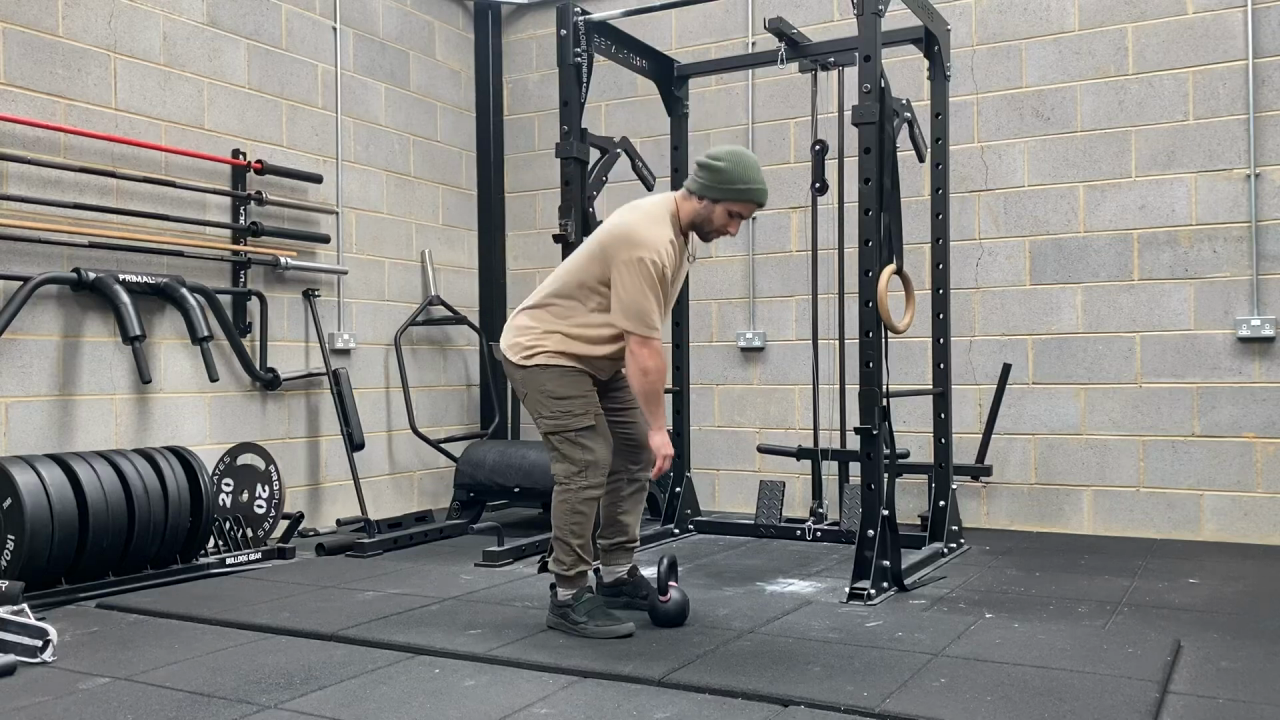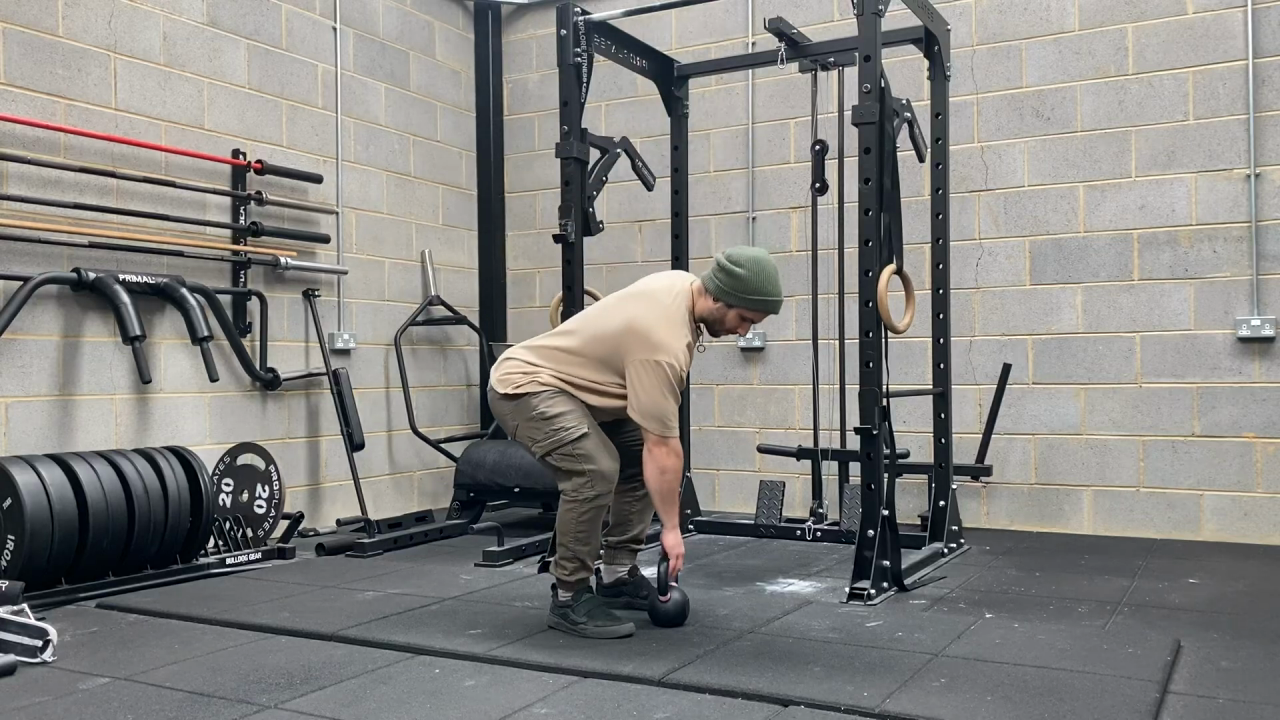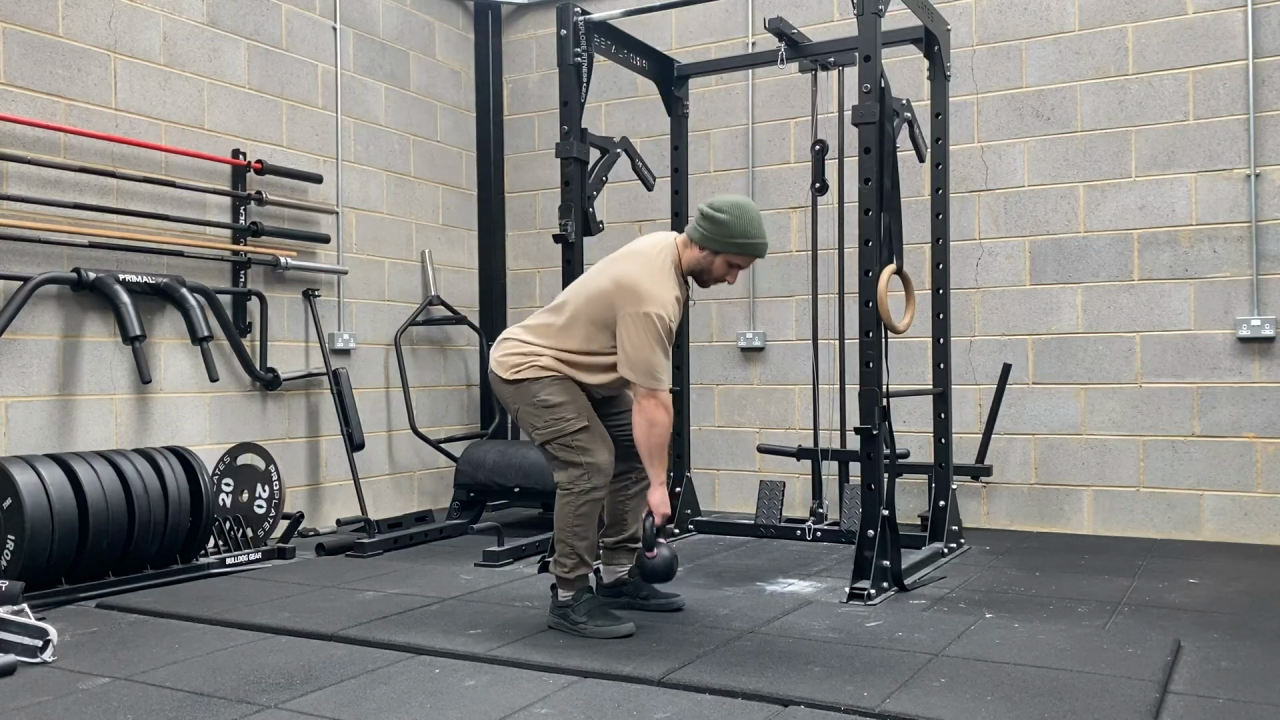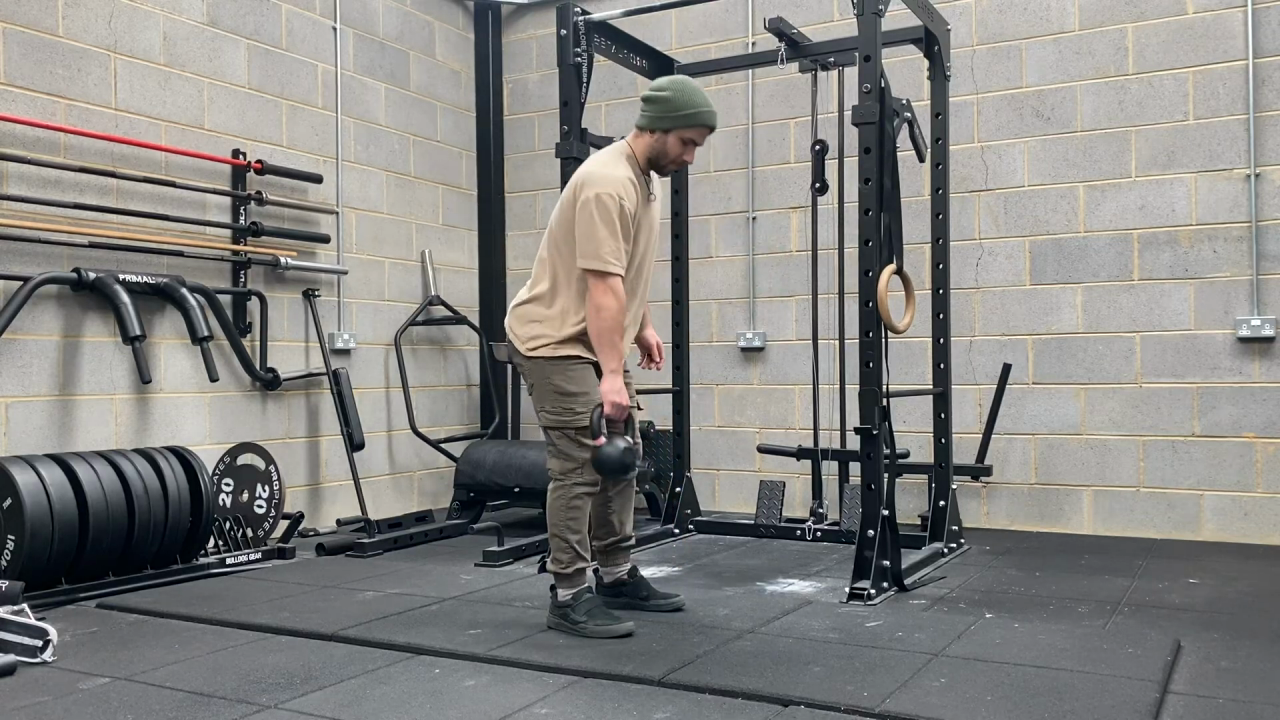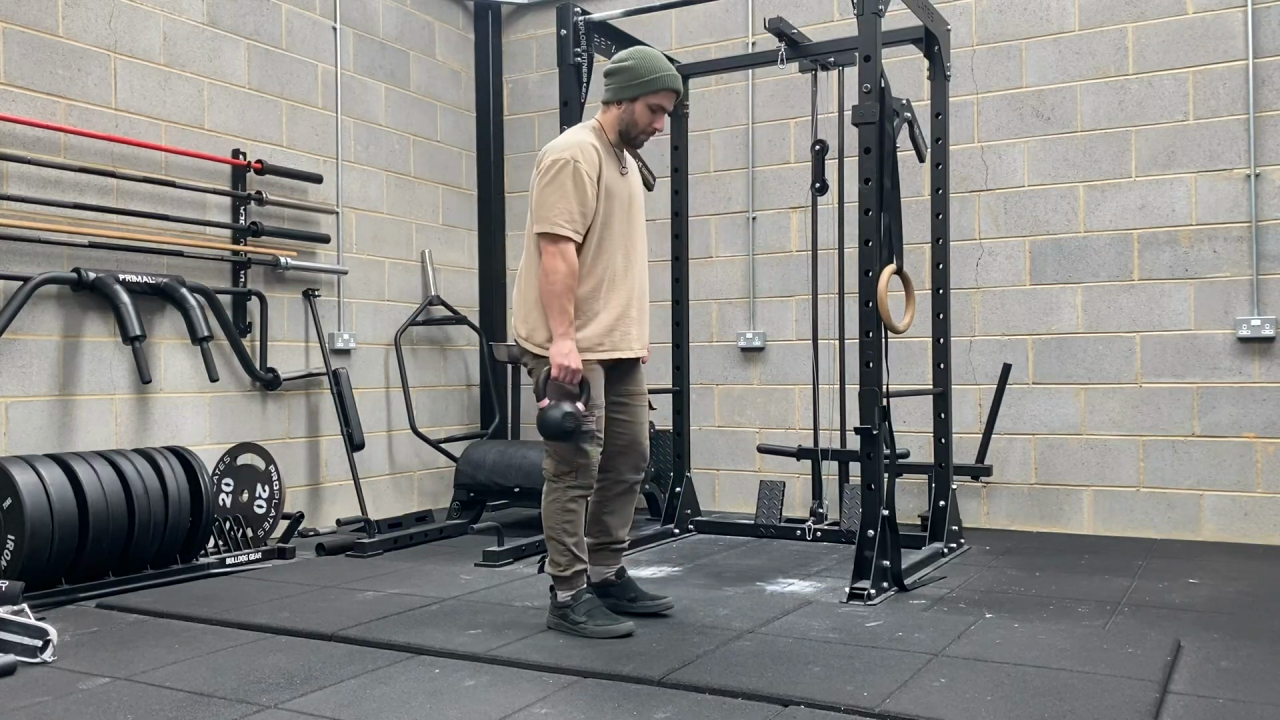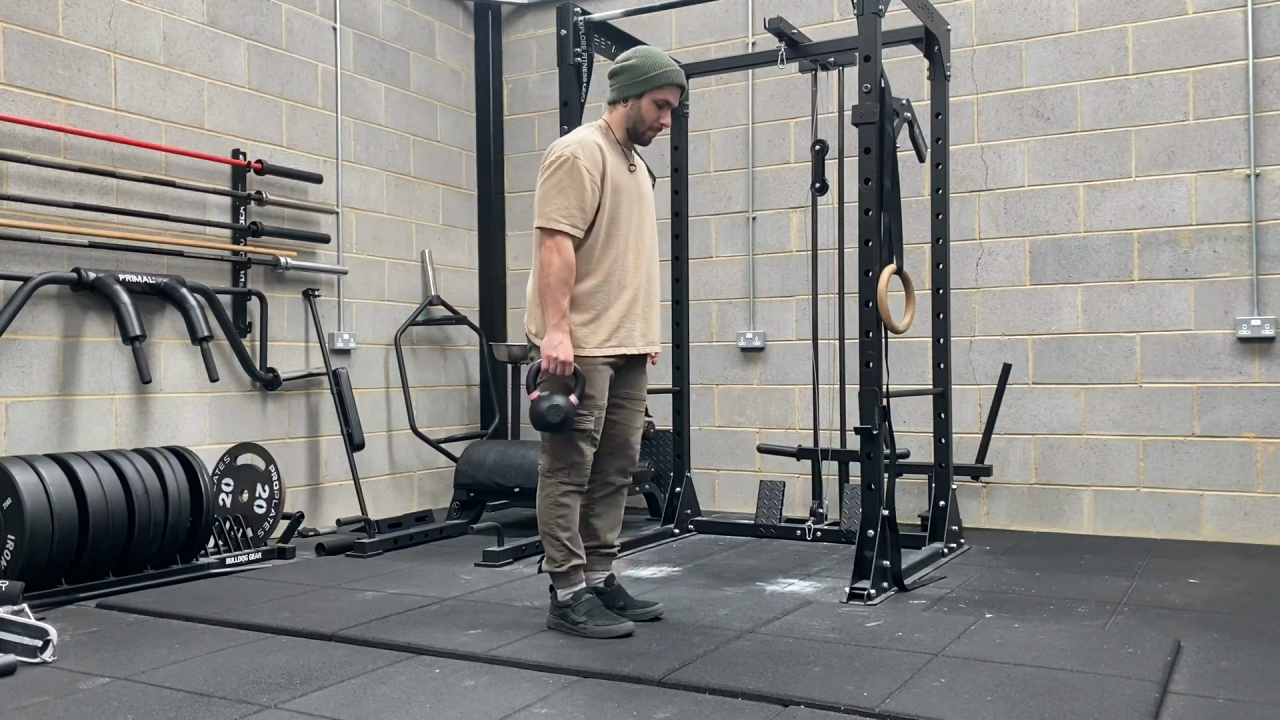
dt=0.4s
person 1, frame 1
left shoulder: (681, 229)
right shoulder: (647, 241)
right elbow: (643, 347)
right wrist: (658, 428)
left hip: (596, 352)
right hip: (544, 348)
left knee: (631, 455)
right knee: (586, 463)
left ankle: (617, 574)
right ankle: (569, 596)
person 1, frame 2
left shoulder: (683, 286)
right shoulder: (662, 344)
right elbow: (663, 447)
right wrist: (671, 528)
left hip: (570, 381)
right hip: (524, 385)
left knee: (644, 463)
right knee: (595, 470)
left ankle: (616, 575)
right ankle: (570, 596)
person 1, frame 3
left shoulder: (669, 247)
right shoulder: (653, 297)
right elbow: (652, 401)
right wrist: (659, 487)
left hip: (572, 365)
right hip: (526, 367)
left knee: (636, 455)
right knee: (589, 465)
left ankle: (618, 576)
right ankle: (569, 596)
person 1, frame 4
left shoulder: (645, 177)
right shoulder: (609, 183)
right elbow: (602, 287)
left wrist: (643, 327)
right wrist: (613, 377)
left hip: (592, 338)
right hip: (553, 340)
right knee: (579, 464)
left ankle: (616, 576)
right ankle: (569, 595)
person 1, frame 5
left shoulder: (623, 161)
right shoulder: (574, 155)
right elbow: (557, 251)
left wrist: (632, 324)
right wrist: (563, 339)
left hip: (618, 345)
right hip: (571, 347)
left knee: (629, 460)
right knee: (575, 469)
left ankle: (606, 574)
right ankle: (569, 595)
person 1, frame 6
left shoulder: (633, 163)
right shoulder: (580, 152)
right elbow: (556, 244)
left wrist: (644, 331)
right wrist: (555, 330)
left hip: (625, 344)
right hip: (578, 344)
left knee: (615, 469)
right knee: (570, 469)
left ankle: (598, 578)
right ankle: (568, 594)
